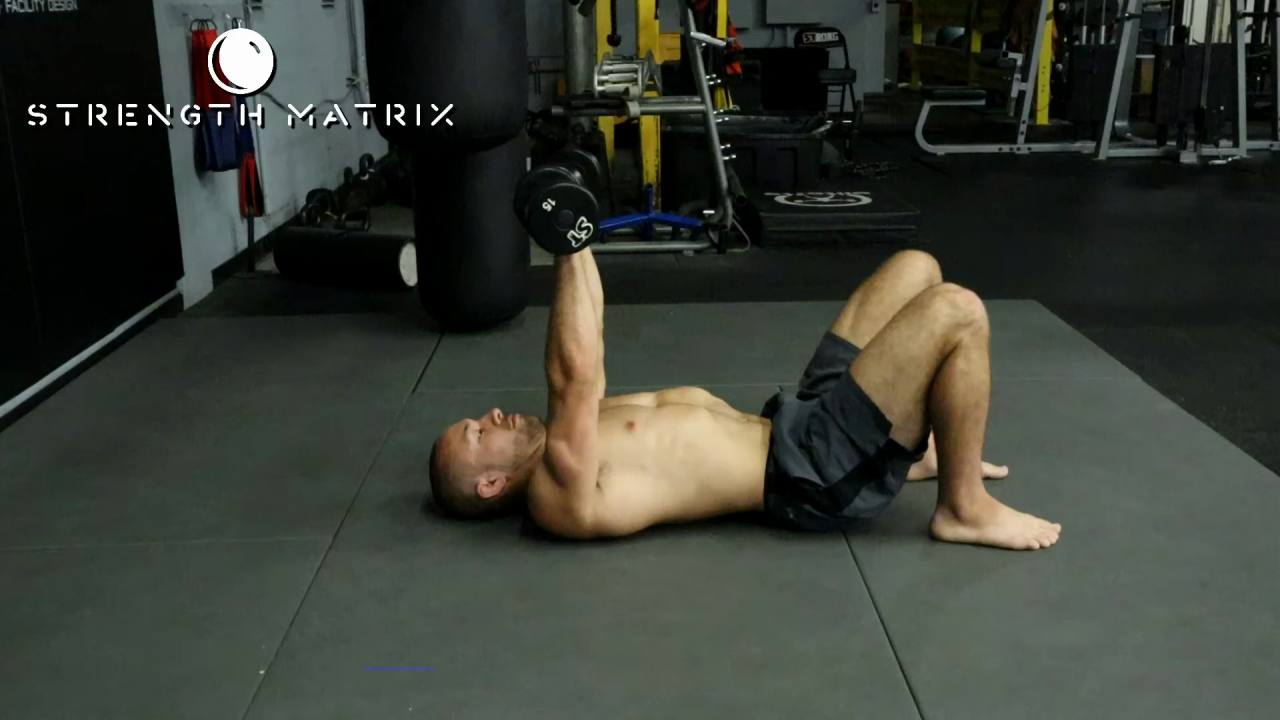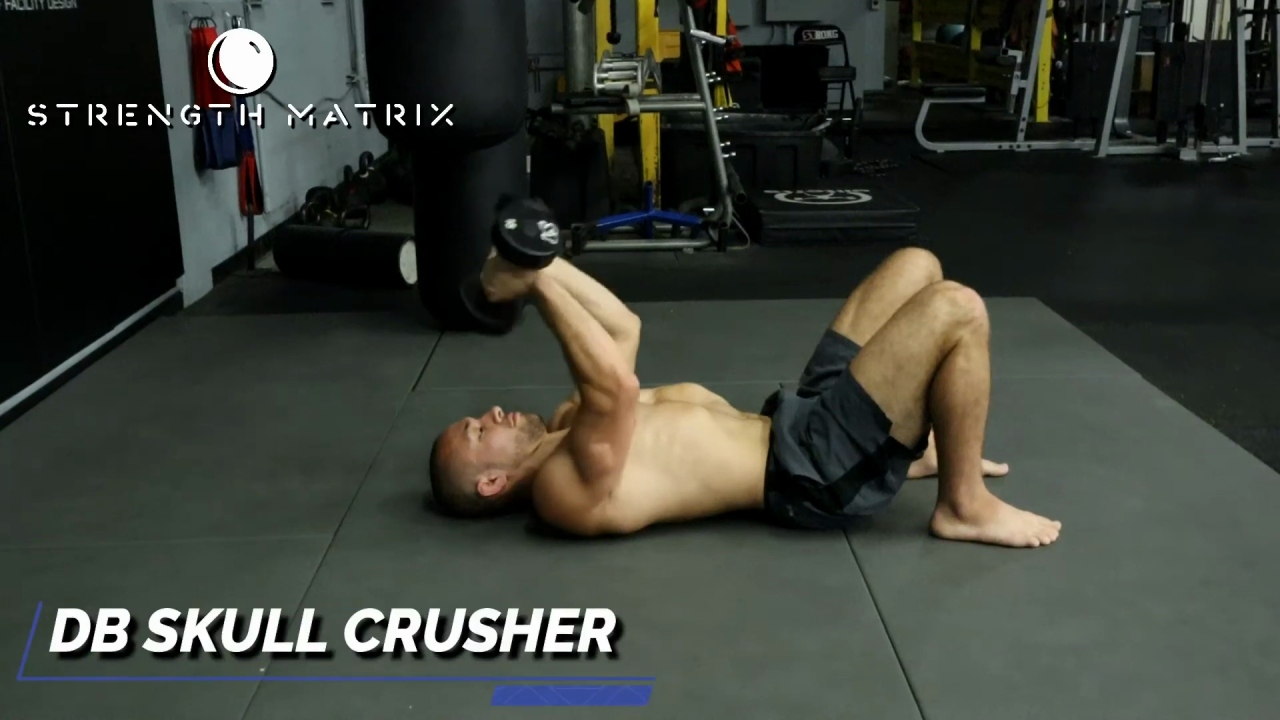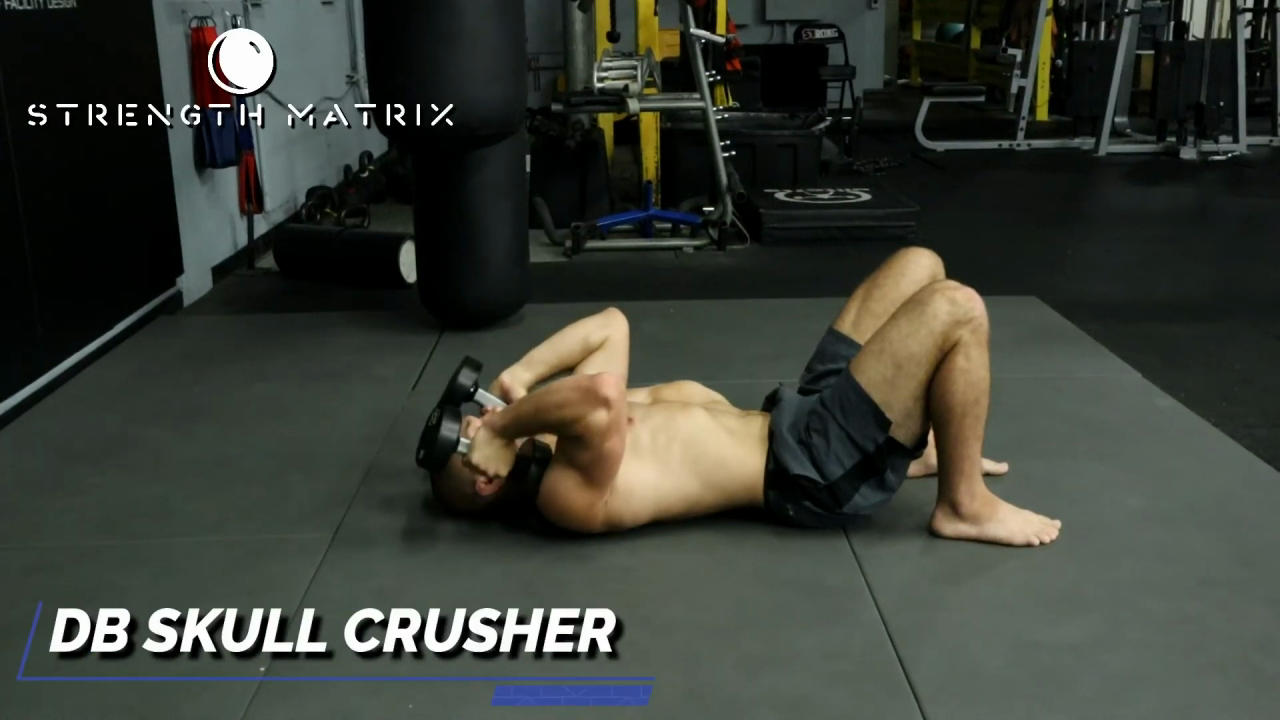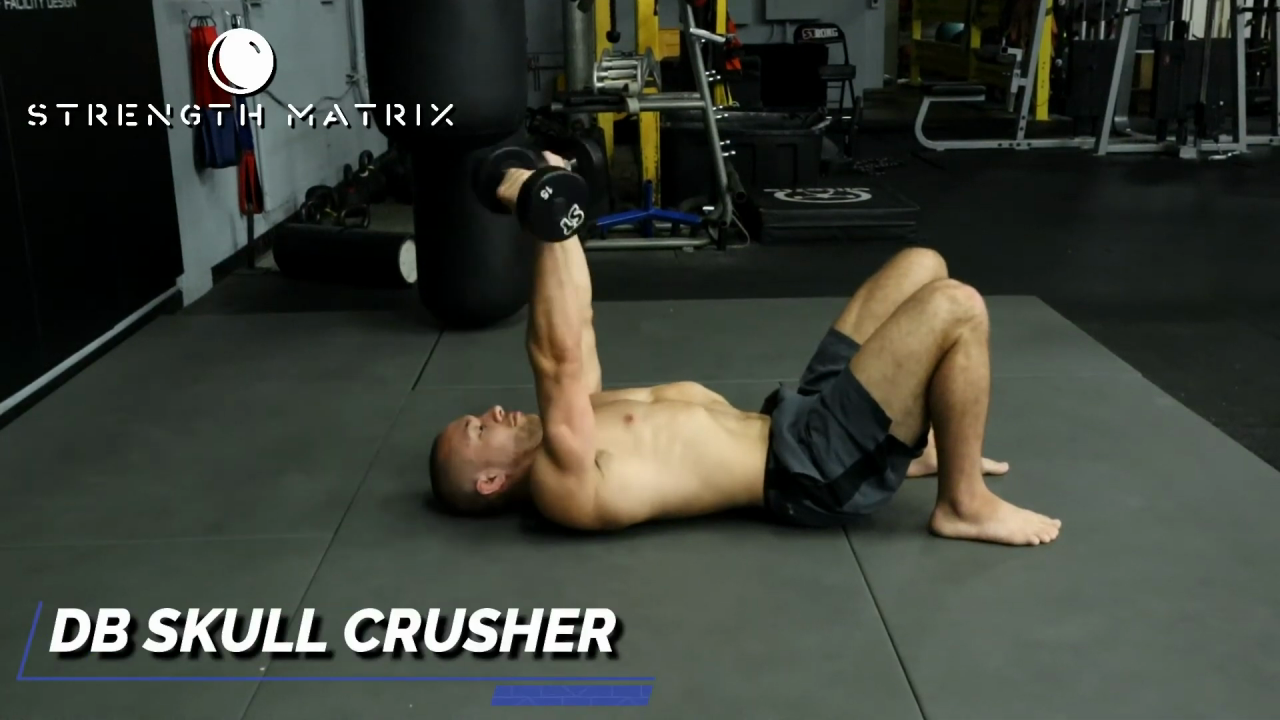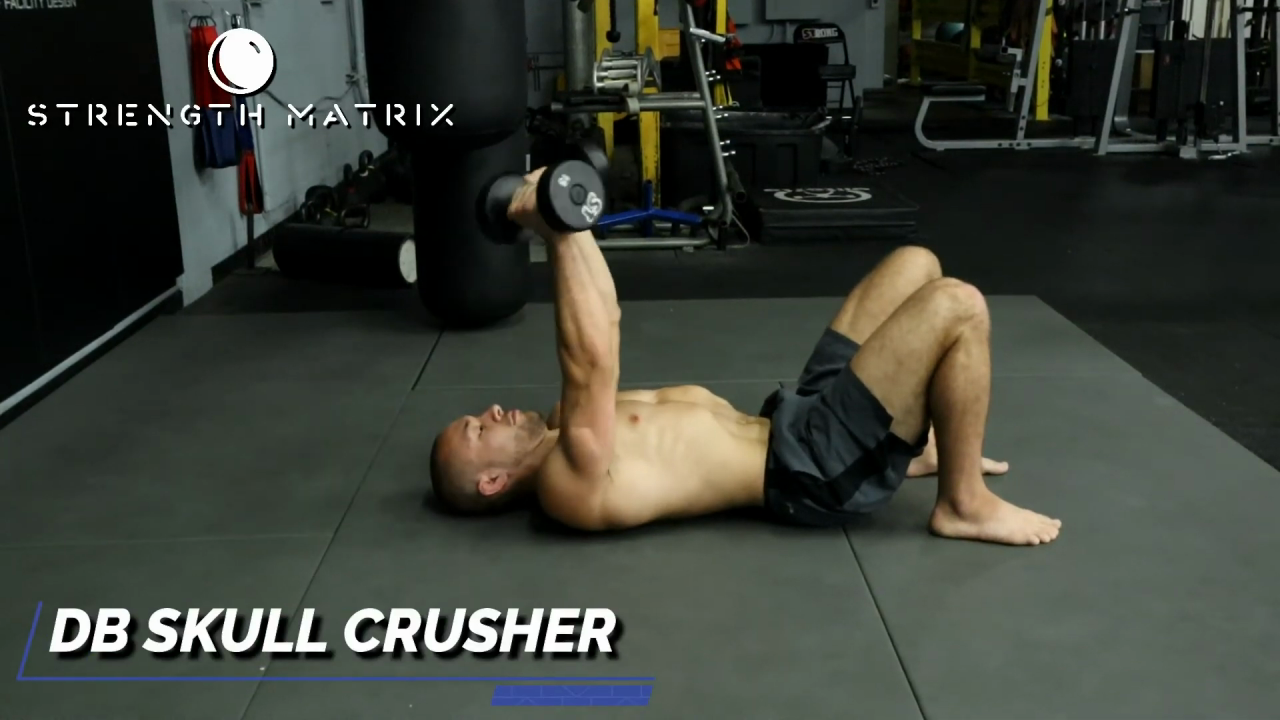
dt=1s
person 1, frame 1
left shoulder: (563, 443)
right shoulder: (560, 497)
left elbow: (583, 371)
right elbow: (577, 377)
left wrist: (575, 244)
right wrist: (568, 250)
left hip: (796, 425)
right hip: (819, 472)
left knee: (915, 268)
right knee: (956, 311)
left ankle: (919, 452)
right ankle: (965, 509)
person 1, frame 2
left shoulder: (568, 430)
right shoulder: (567, 492)
left elbow: (624, 330)
right elbow: (619, 387)
left wrist: (540, 269)
right wrist: (536, 279)
left hip: (798, 421)
right hip: (819, 470)
left knee: (916, 265)
right knee: (957, 309)
left ankle: (920, 448)
right ankle: (965, 507)
person 1, frame 3
left shoulder: (561, 441)
right shoulder: (568, 494)
left elbow: (612, 326)
right elbow: (601, 394)
left wrist: (520, 374)
right wrist: (507, 425)
left hip: (799, 417)
right hip: (818, 468)
left knee: (919, 264)
right knee: (955, 308)
left ankle: (920, 446)
right ankle: (965, 506)
person 1, frame 4
left shoulder: (571, 430)
right shoulder: (564, 488)
right elbow: (557, 357)
left hip: (804, 412)
right hip: (815, 468)
left knee: (925, 270)
right knee: (960, 311)
left ankle: (918, 446)
right ankle: (964, 504)
person 1, frame 5
left shoulder: (562, 432)
right shoulder: (570, 488)
left elbow: (600, 329)
right elbow: (590, 364)
left wrist: (564, 225)
right wrist: (561, 235)
left hip: (796, 420)
right hip: (817, 464)
left knee: (916, 262)
right knee: (957, 305)
left ankle: (918, 446)
right ankle: (964, 505)
